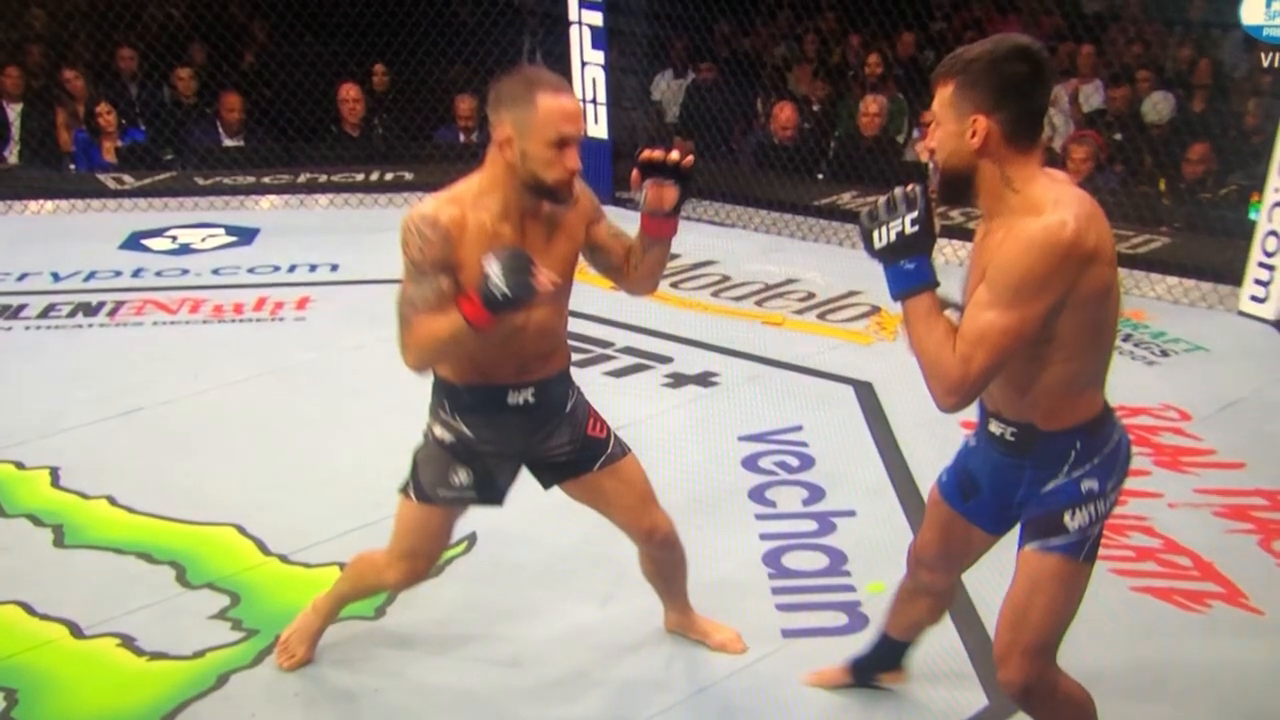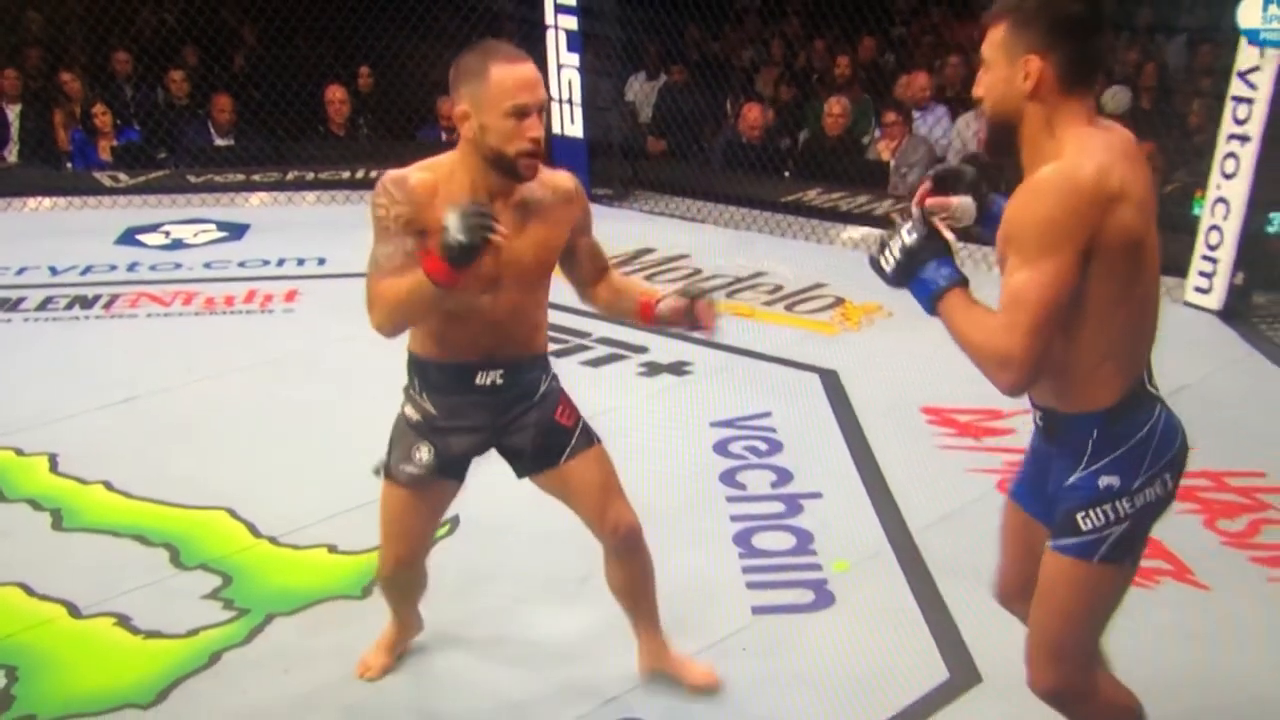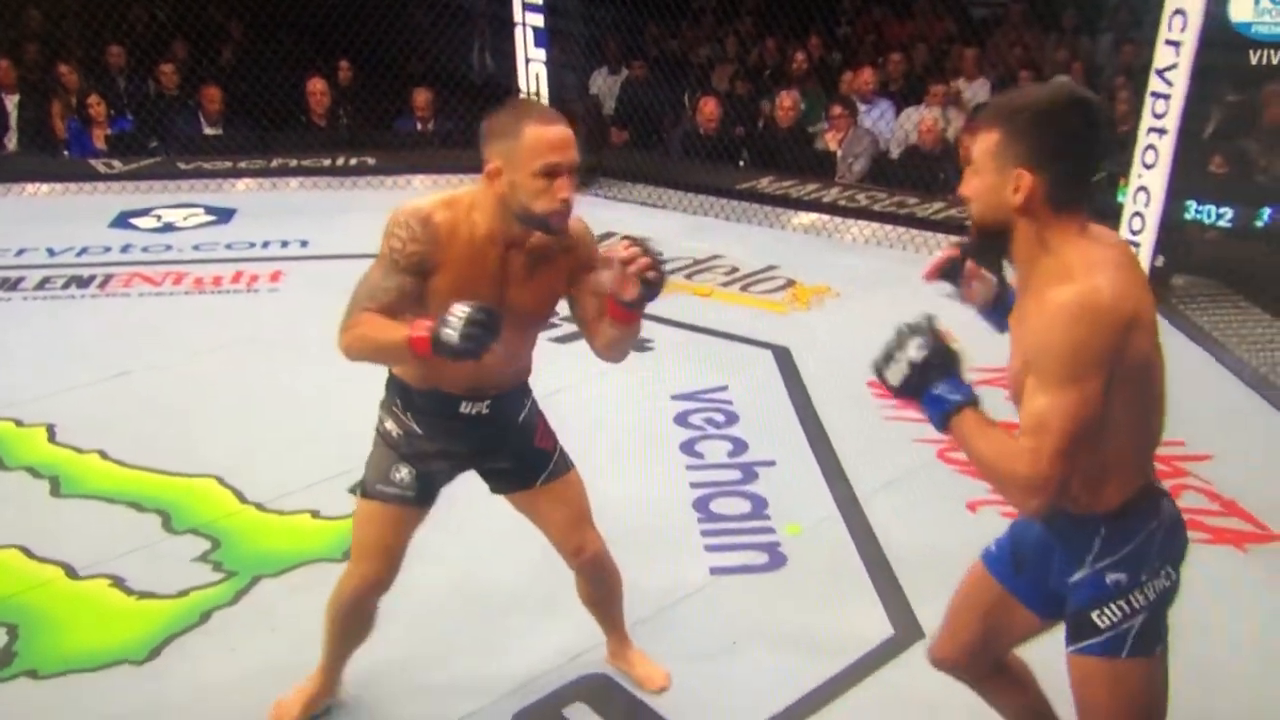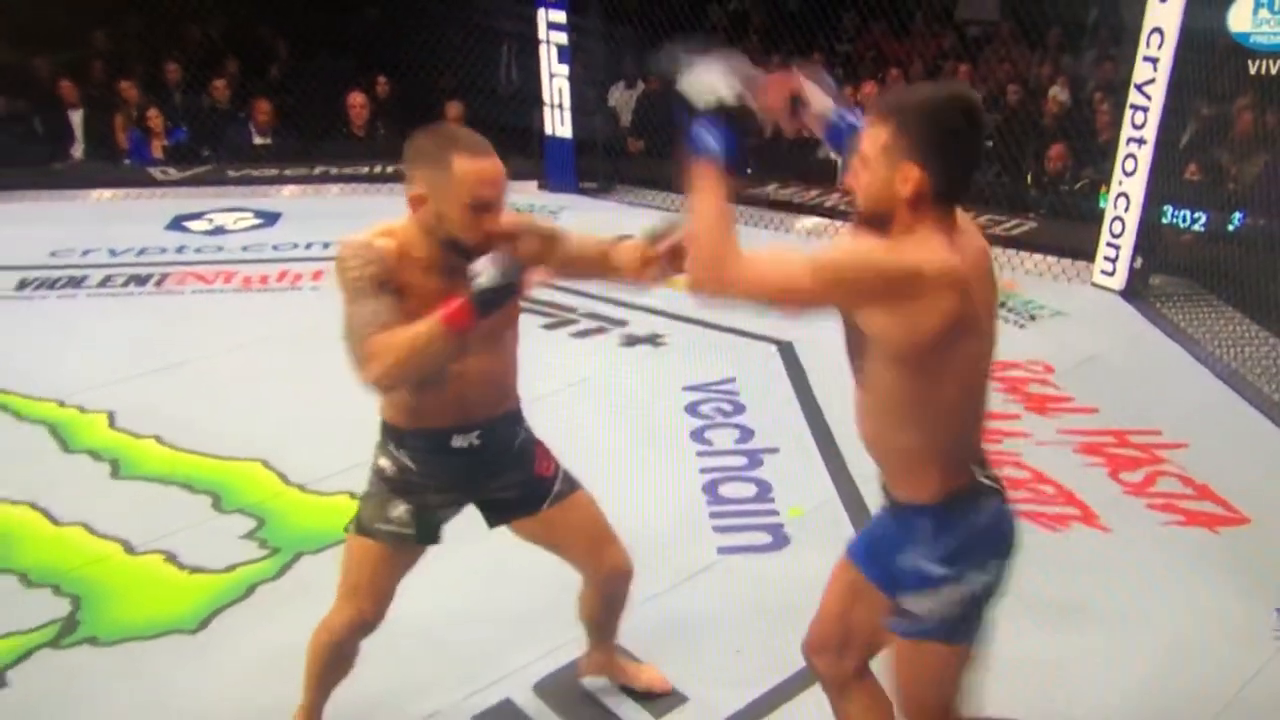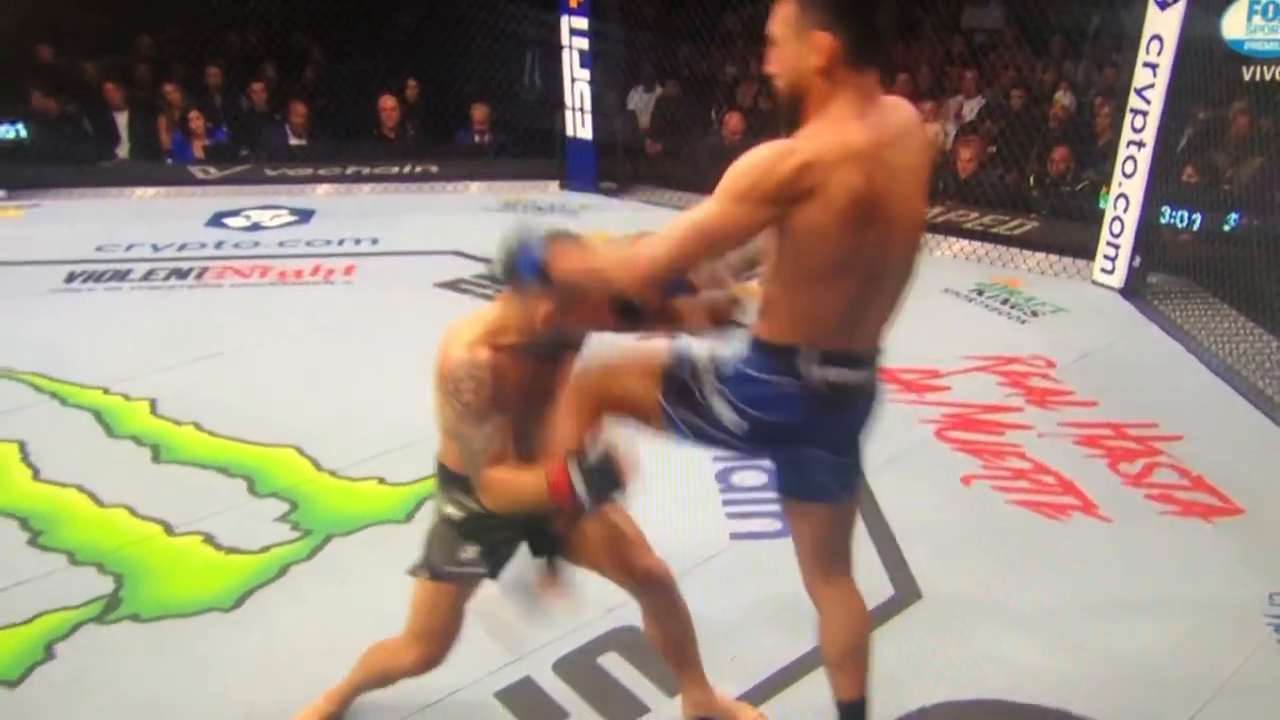
dt=1s
person 1, frame 1
left shoulder: (1049, 228)
right shoulder: (1015, 201)
left elbow: (953, 383)
left wrist: (908, 268)
left hip: (1068, 462)
right hip: (1000, 439)
right knee: (929, 562)
right ankle: (882, 659)
person 1, frame 2
left shoulder: (1064, 180)
right shoulder: (1109, 145)
left elbow: (1012, 364)
left wrist: (934, 274)
right wrist: (992, 213)
left hip: (1110, 450)
right hip: (1073, 432)
right knee: (1020, 593)
person 1, frame 3
left shoulder: (1078, 296)
right shoulder: (1083, 251)
left elbow: (1035, 484)
left wrist: (943, 395)
right wrist: (1001, 303)
left hip: (1115, 550)
right hip: (1057, 526)
right knee: (959, 652)
person 1, frame 4
left shoulder: (889, 270)
right shoulder: (956, 235)
left elbow: (714, 271)
right elbow: (894, 168)
left wrist: (709, 140)
right wrist: (830, 117)
left hip: (947, 536)
right hip: (911, 514)
right knee: (831, 657)
person 1, frame 5
left shoulder: (797, 161)
right shoulder: (905, 126)
left elbow: (646, 270)
left wrist: (542, 260)
left hip: (769, 385)
right hip: (848, 390)
left knee: (582, 385)
right knee: (829, 573)
person 2, frame 1
left shoulder: (574, 202)
right shoulder: (438, 223)
left elbow: (637, 279)
right elbow: (416, 351)
left wrist: (659, 214)
right wrist: (484, 304)
left hip: (555, 402)
right hip: (468, 415)
left knee: (655, 530)
right knee: (404, 567)
left ankle: (680, 613)
right ankle: (321, 609)
person 2, frame 2
left shoulder: (561, 195)
right shoulder: (408, 193)
left elbow: (598, 285)
right elbow: (384, 317)
left wrist: (664, 308)
right wrist: (446, 261)
left hip: (530, 387)
right hip: (441, 395)
left knee: (620, 526)
right knee: (397, 559)
left ankle: (654, 648)
right ankle: (403, 626)
person 2, frame 3
left shoulder: (570, 240)
right shoulder: (426, 227)
left elbow: (608, 348)
right elbow: (354, 335)
left wrist: (628, 301)
right wrist: (432, 335)
left hip: (509, 412)
right hip: (421, 415)
left knee: (587, 550)
right knee: (366, 580)
left ankle: (620, 647)
person 2, frame 4
left shoulder: (513, 240)
right shoulder: (372, 258)
left elbow: (602, 258)
right elbow: (382, 370)
left wrist: (651, 253)
right wrist: (467, 307)
left hip: (505, 442)
right hip: (416, 457)
left knee: (612, 566)
right knee: (355, 615)
left ankle: (602, 656)
person 2, frame 5
left shoulder: (569, 305)
right shoulder: (470, 358)
left elbow: (678, 314)
right elbow: (493, 484)
right wrist: (569, 484)
left hip: (550, 476)
right hip: (476, 499)
left knee: (652, 576)
right knee: (420, 652)
